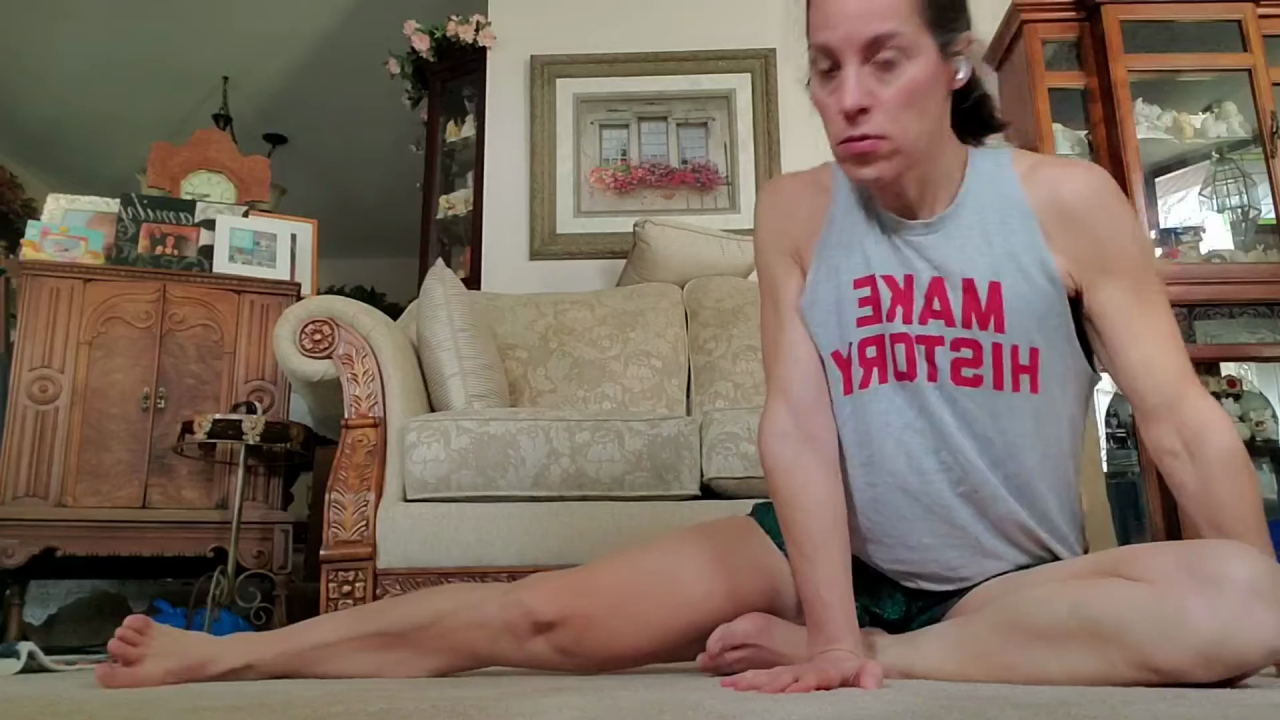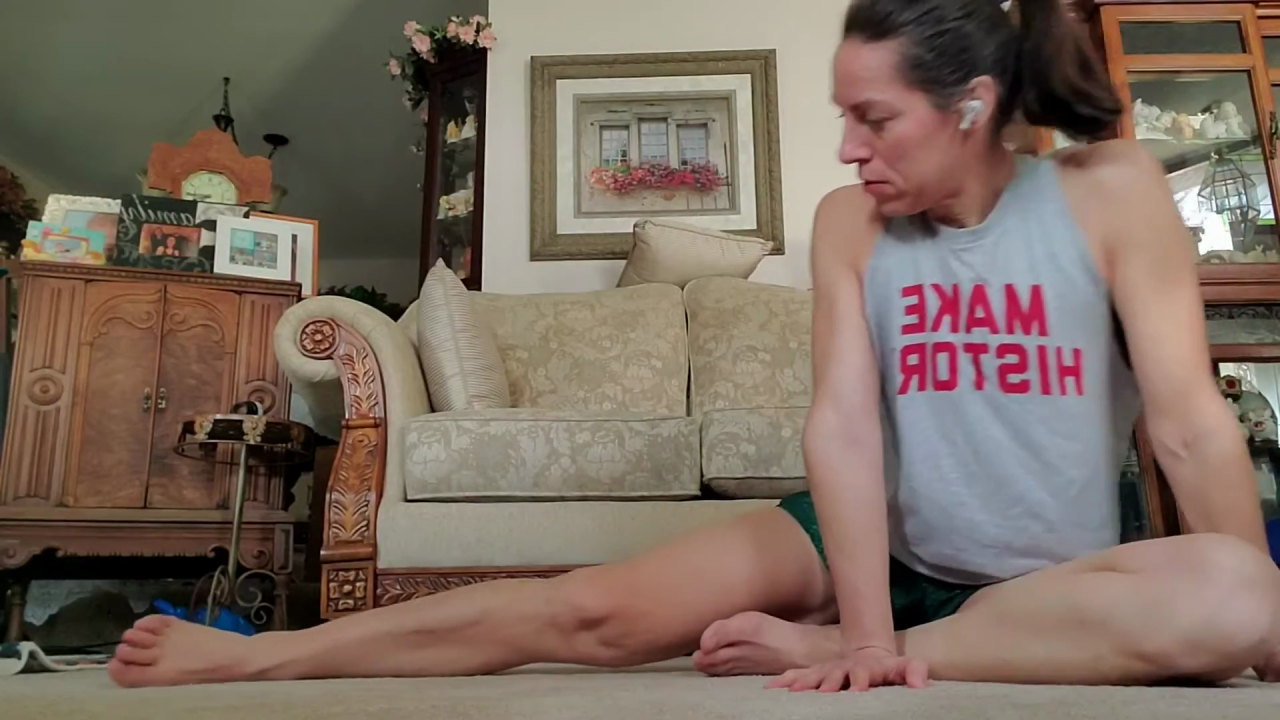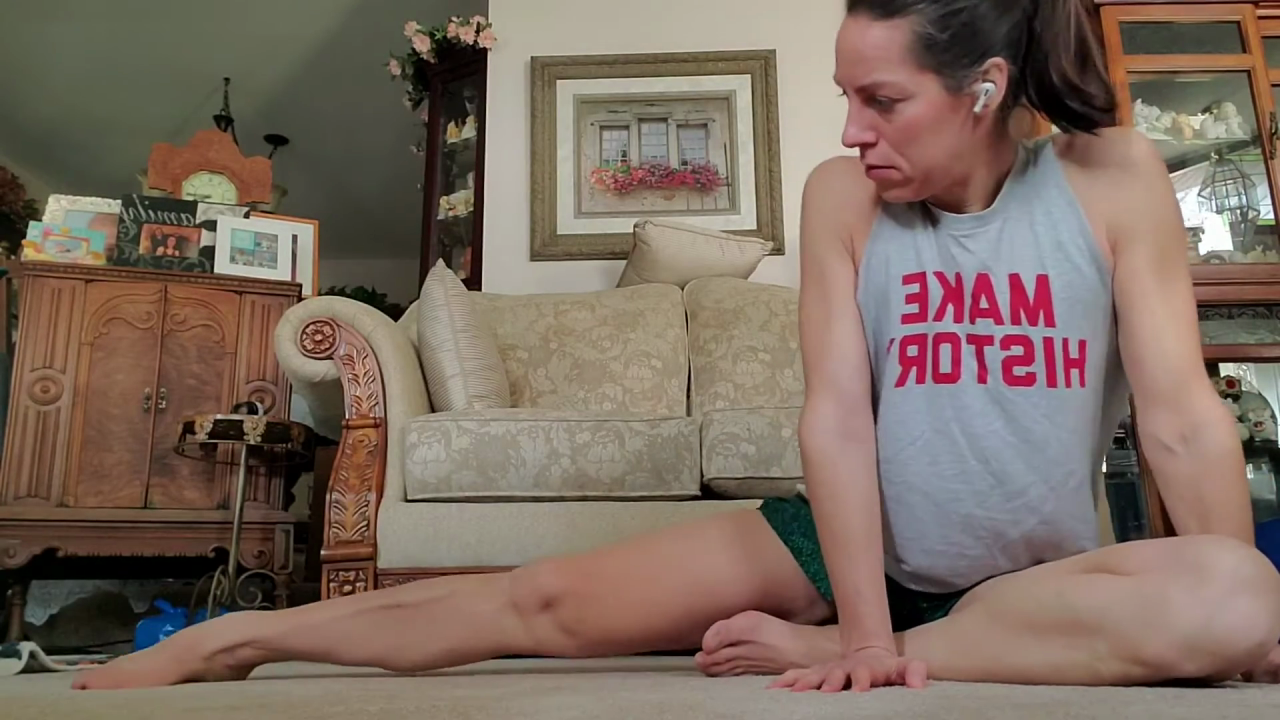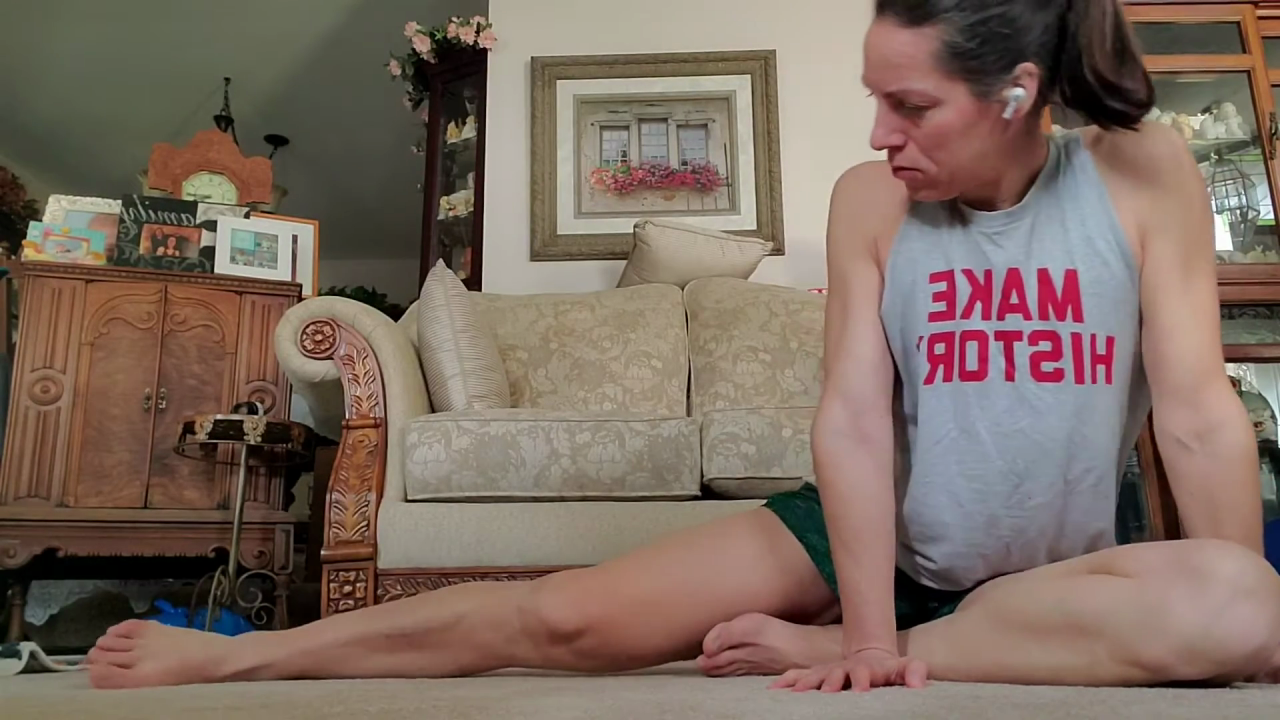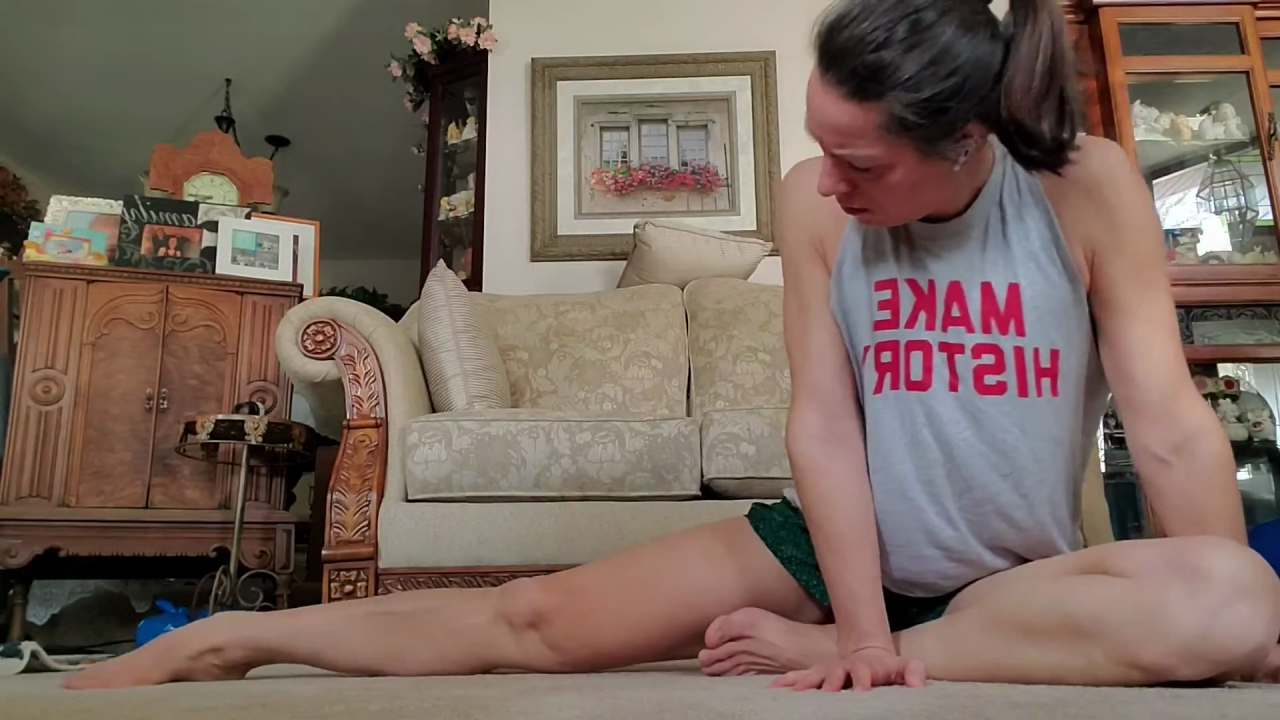
dt=1s
person 1, frame 1
left shoulder: (1067, 200)
right shoulder: (794, 209)
left elbow: (1183, 426)
right elbow: (795, 428)
right wrist: (833, 629)
left hip: (1016, 580)
right hip: (839, 545)
right knee: (549, 615)
left ankle: (884, 655)
right ankle: (221, 656)
person 1, frame 2
left shoulder: (1112, 191)
right shoulder: (849, 224)
right elbow: (843, 427)
right wrist: (870, 628)
left hip: (1041, 587)
right hip: (871, 538)
right knee: (592, 610)
left ankle: (814, 653)
right ankle: (253, 656)
person 1, frame 3
left shoulder: (1115, 180)
right shoulder: (841, 196)
left elbow: (1183, 421)
right elbow: (836, 415)
right wrist: (869, 629)
left hip: (1032, 579)
right hip: (854, 538)
right knee: (550, 598)
left ankle: (811, 654)
right ankle: (226, 641)
person 1, frame 4
left shoulder: (1140, 174)
right shoulder: (868, 199)
right elbow: (853, 418)
right wrist: (872, 625)
left hip: (1043, 577)
right hip: (871, 534)
right knee: (565, 617)
left ankle: (818, 655)
right ankle: (238, 657)
person 1, frame 5
left shoulder: (1088, 187)
right shoulder: (814, 201)
left elbow: (1170, 426)
right elbow: (823, 426)
right wrist: (863, 624)
left hip: (1023, 580)
right hip: (838, 542)
right knee: (536, 617)
left ankle: (814, 656)
right ankle: (220, 640)
